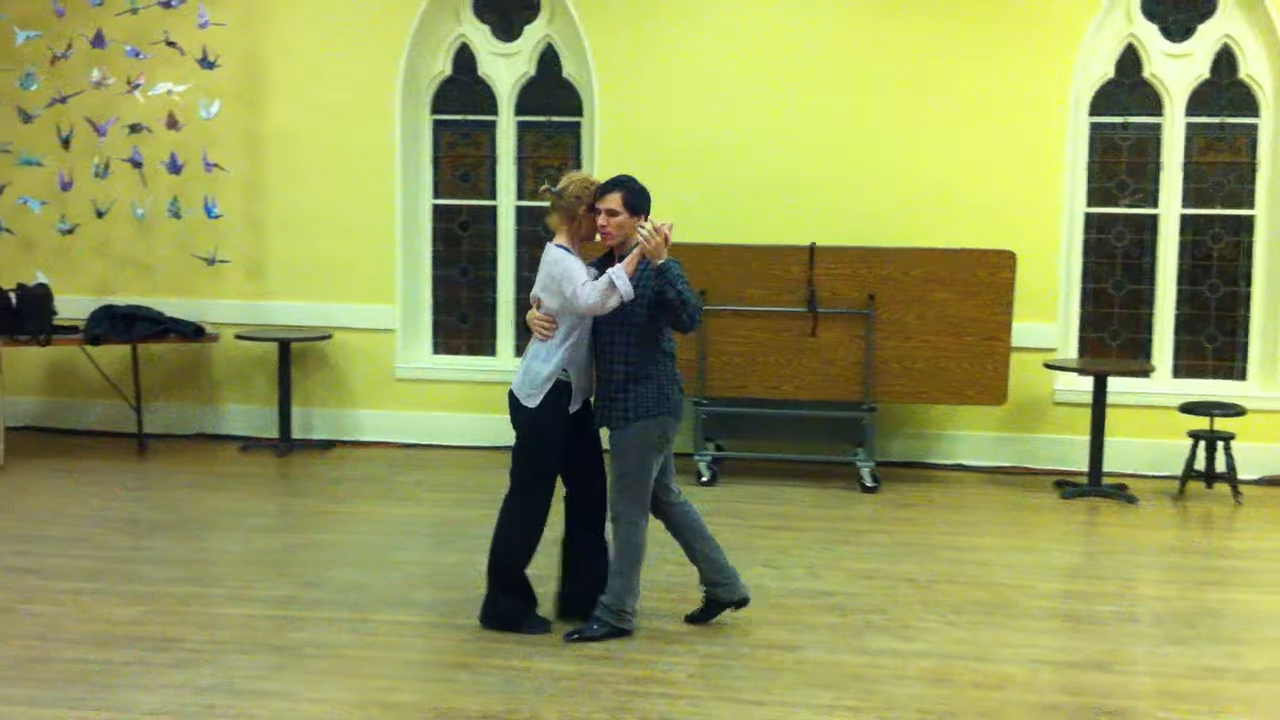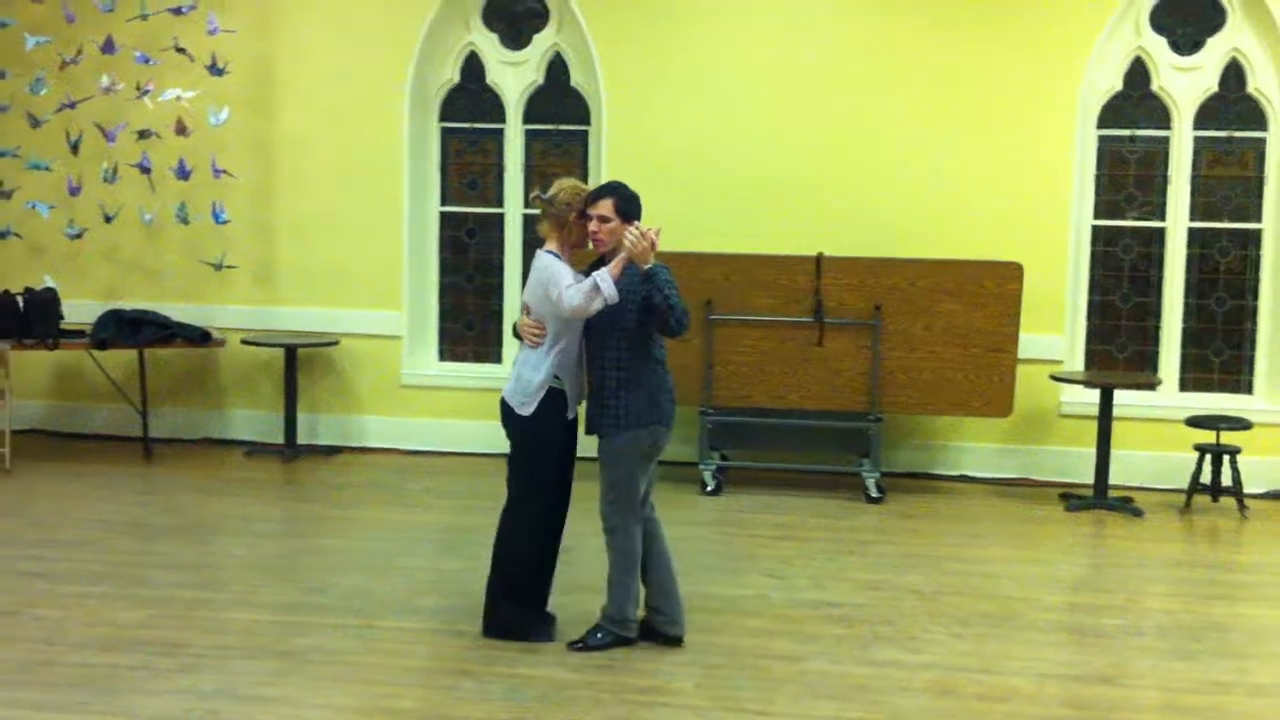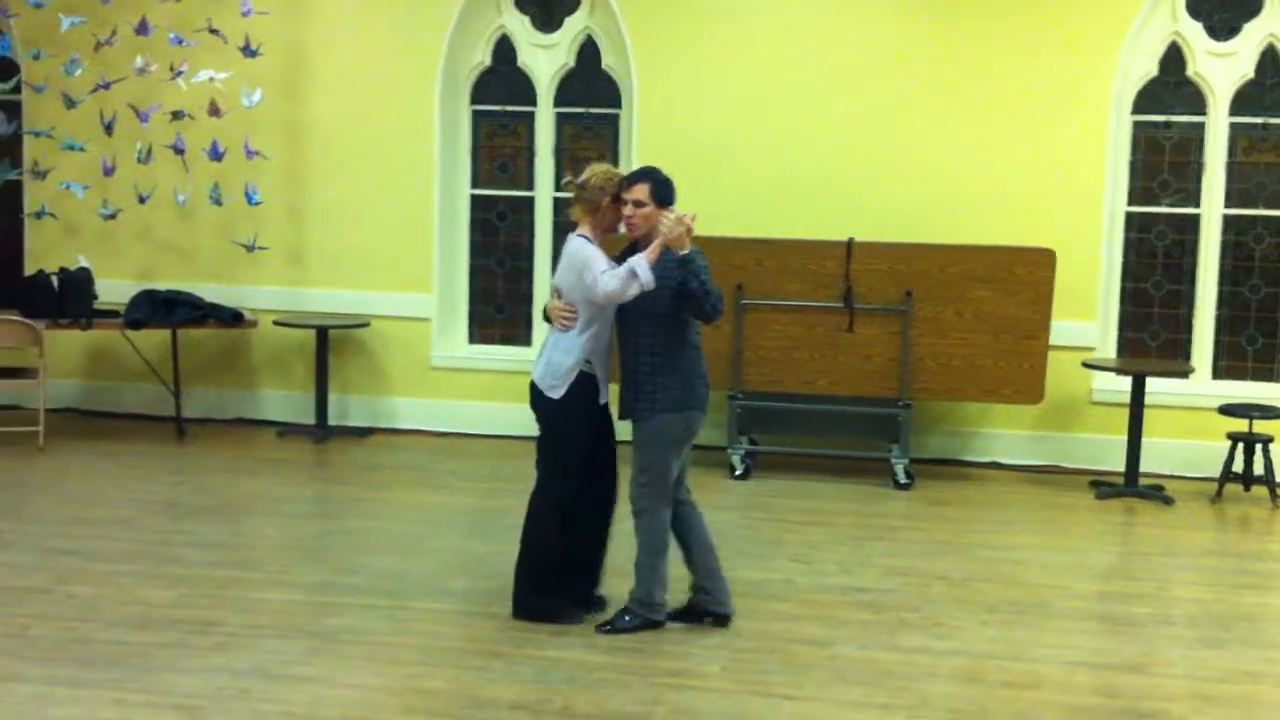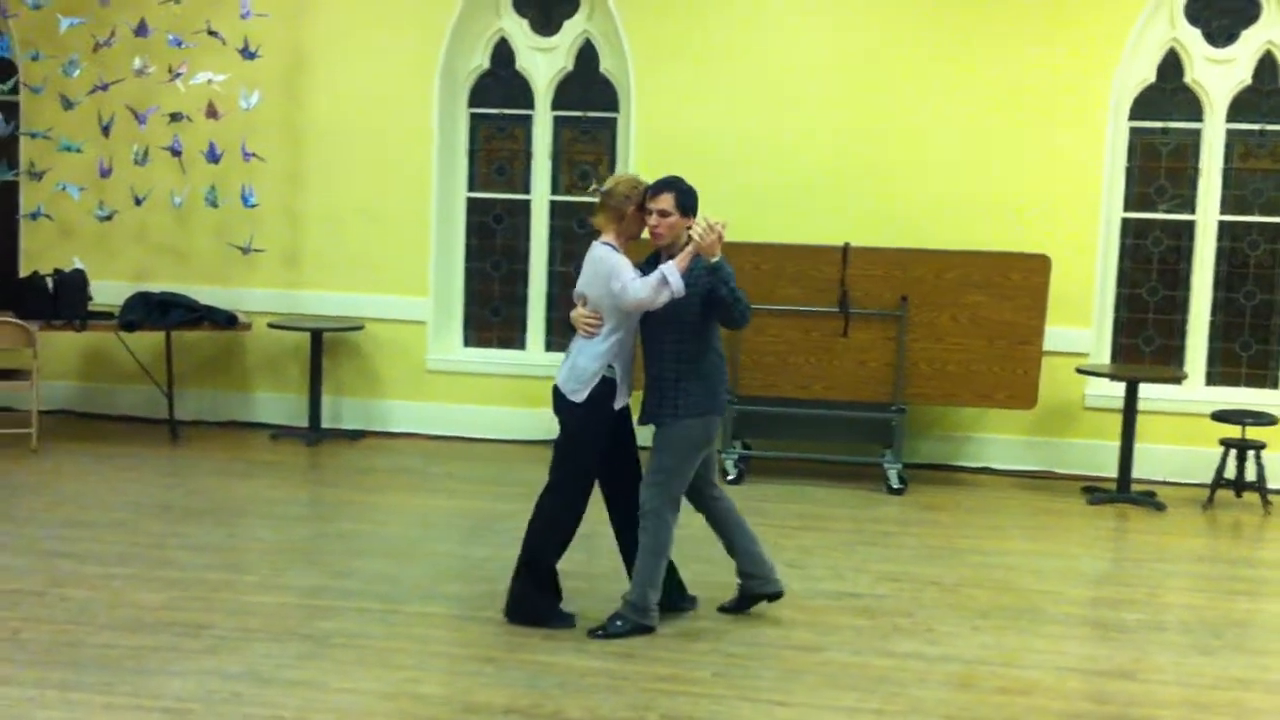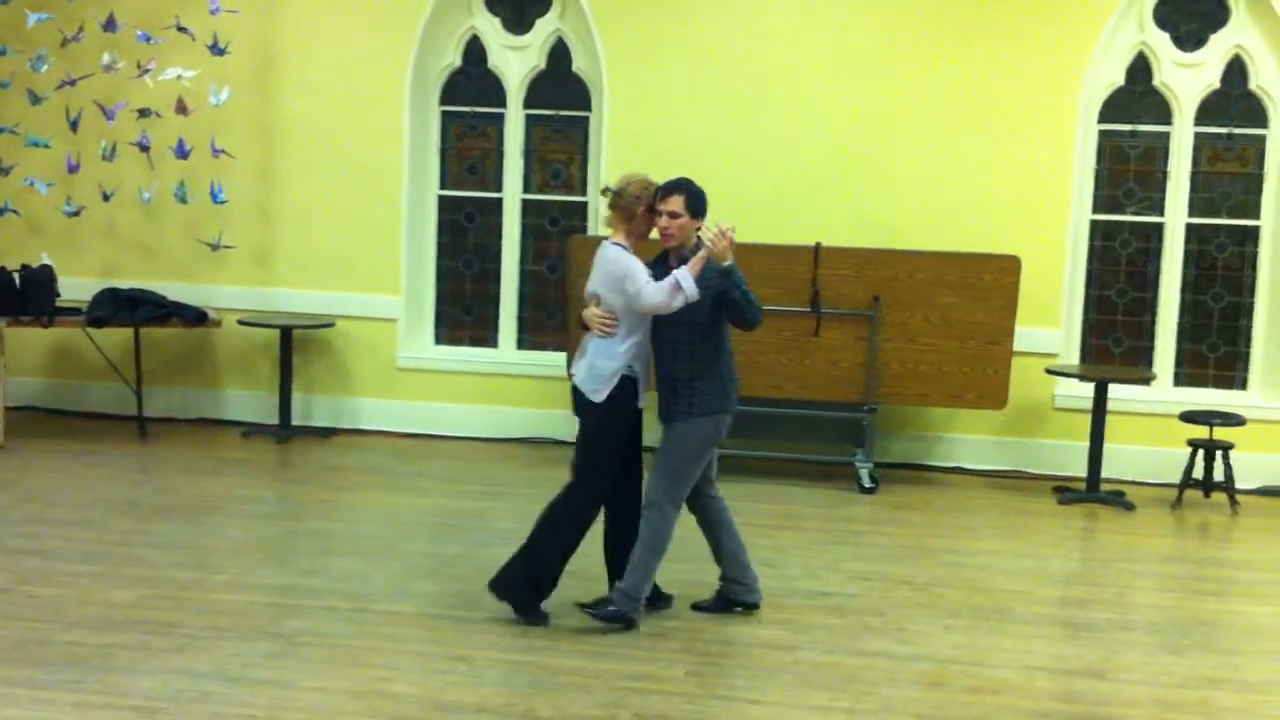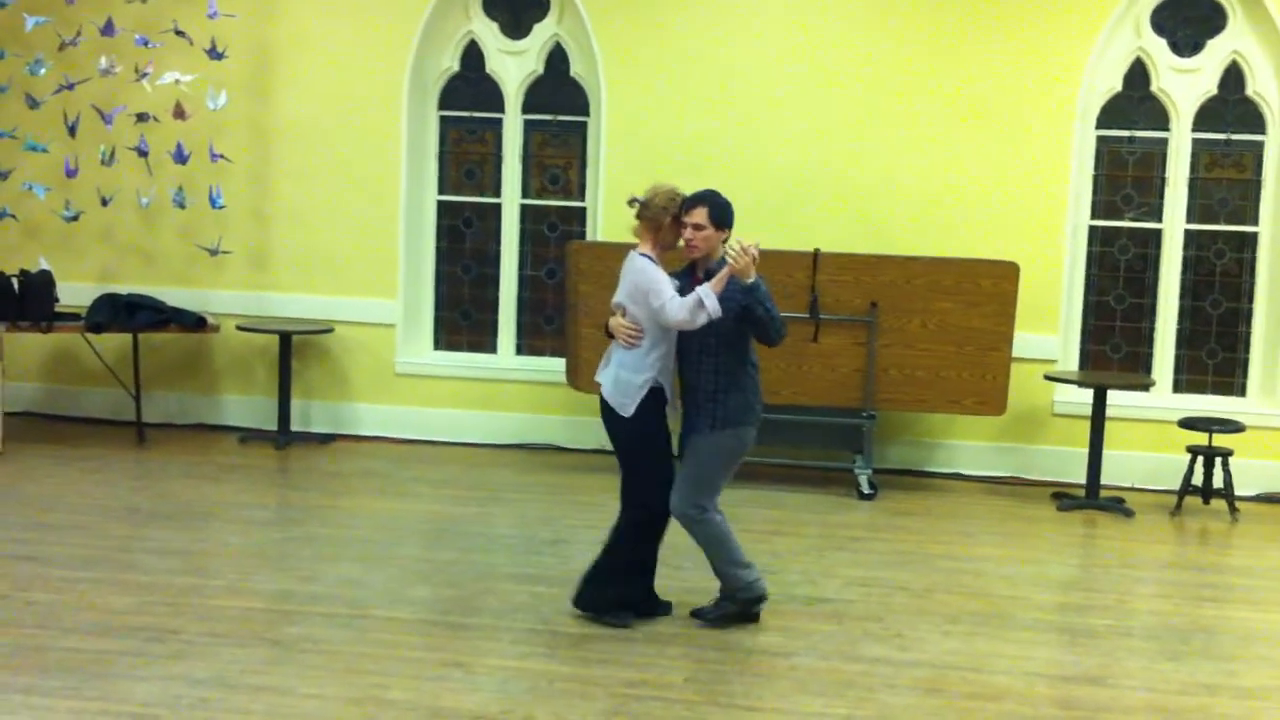
dt=0.3s
person 1, frame 1
left shoulder: (658, 269)
right shoulder: (598, 270)
left elbow: (688, 320)
left wrist: (660, 261)
right wrist: (535, 316)
left hip: (647, 405)
right hip: (627, 405)
left knee: (627, 510)
right knee: (665, 499)
left ankle: (616, 613)
right ankle: (723, 585)
person 1, frame 2
left shoulder: (649, 275)
right shoulder: (590, 278)
left elbow: (676, 325)
left wrist: (646, 266)
right wrist: (525, 323)
left hip: (639, 414)
right hip: (615, 413)
left knee: (621, 517)
right knee: (640, 515)
left ankle: (619, 623)
right ankle: (665, 619)
person 1, frame 3
left shoulder: (681, 261)
right shoulder: (623, 263)
left elbow: (710, 310)
right elbow: (587, 304)
left wrist: (683, 252)
right wrist: (555, 307)
left hip: (673, 399)
right hip: (648, 398)
left knee: (650, 499)
right knee: (675, 497)
left ankle: (648, 606)
right ankle: (711, 596)
person 1, frame 4
left shoulder: (705, 270)
right shoulder: (646, 271)
left elbow: (738, 319)
right elbow: (609, 308)
left wrist: (713, 260)
right wrist: (578, 314)
left hip: (693, 404)
right hip: (674, 403)
left knee: (657, 503)
right knee: (705, 494)
left ankle: (639, 610)
right ankle: (760, 579)
person 1, frame 5
left shoulder: (715, 270)
right shoulder: (653, 271)
left elbow: (750, 320)
right elbow: (620, 309)
left wrist: (726, 265)
right wrist: (590, 314)
left hip: (705, 404)
right hip: (681, 402)
left knee: (661, 499)
right knee: (701, 495)
left ankle: (628, 601)
right ankle: (741, 587)
person 1, frame 6
left shoulder: (739, 284)
right shoulder: (679, 282)
left elbow: (774, 336)
right elbow: (640, 315)
left wrist: (749, 280)
right wrist: (616, 322)
left hip: (731, 415)
right hip: (698, 414)
left knee: (688, 504)
right knee: (699, 505)
left ankle: (744, 584)
right ankle: (739, 596)
person 2, frame 1
left shoulder: (568, 259)
right shoulder: (560, 261)
right elbow: (591, 301)
right wrist: (639, 254)
left hip: (569, 396)
right hip: (543, 398)
left knee: (588, 492)
right knee: (529, 499)
left ankle: (583, 596)
right ankle: (504, 606)
person 2, frame 2
left shoulder: (555, 264)
right shoulder: (551, 267)
right elbow: (575, 304)
right wrist: (623, 259)
left hip: (554, 402)
right hip: (536, 405)
left knee: (550, 505)
right knee: (528, 506)
left ankle: (528, 606)
right ankle: (506, 616)
person 2, frame 3
left shoulder: (586, 249)
right shoulder: (583, 252)
right elbow: (611, 290)
right wrist: (661, 244)
left hip: (583, 385)
right hip: (565, 387)
left knee: (597, 486)
right knee: (558, 489)
left ankle: (574, 588)
right ankle: (536, 597)
person 2, frame 4
left shoulder: (607, 256)
right shoulder: (607, 260)
right elbow: (641, 296)
right wrist: (690, 253)
left hip: (605, 391)
right hip: (588, 393)
left knee: (627, 491)
right knee: (566, 494)
left ankle: (656, 589)
right ankle: (530, 600)
person 2, frame 5
left shoulder: (614, 255)
right shoulder: (620, 261)
right elbow: (656, 300)
right wrist: (702, 258)
left hip: (614, 387)
right hip: (607, 390)
left knee: (625, 491)
right knee: (587, 490)
right ankle: (521, 583)
person 2, frame 6
left shoulder: (641, 265)
right shoulder: (647, 271)
right elbow: (679, 315)
right wrist: (726, 274)
left hip: (632, 395)
right hip: (634, 399)
left knee: (648, 496)
right knee: (652, 499)
left ankle: (634, 595)
right ankle: (598, 593)
